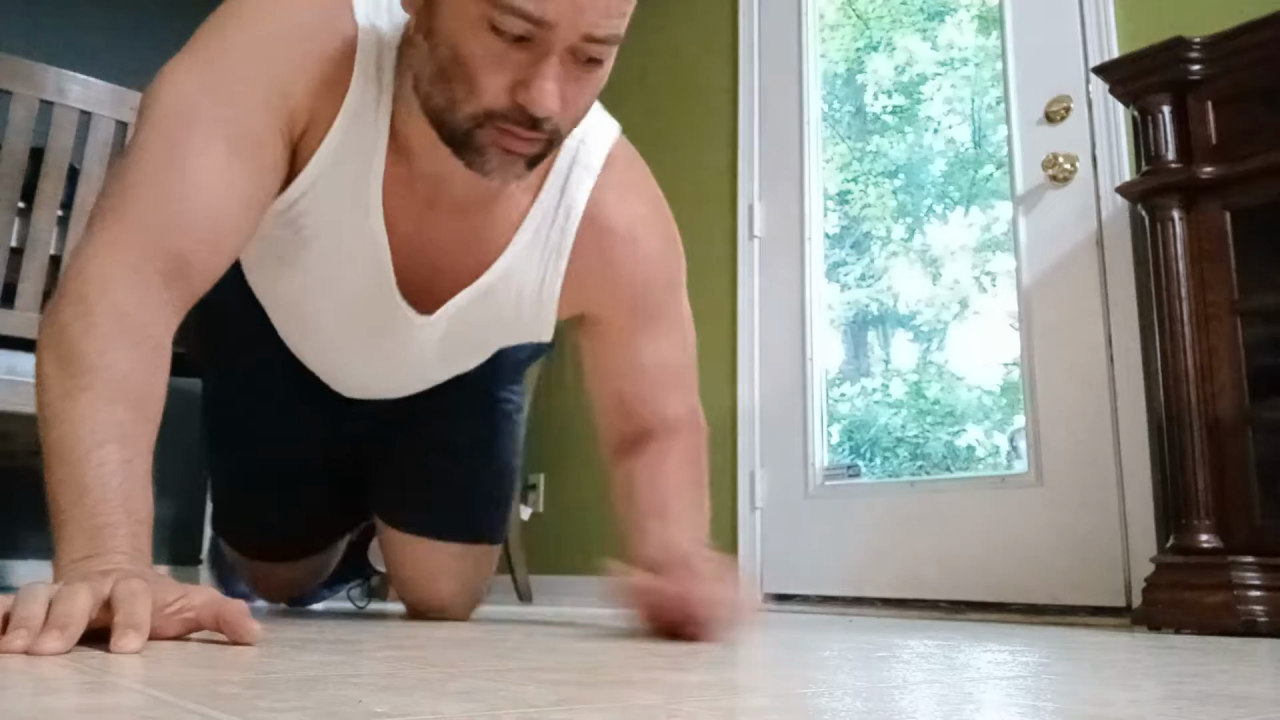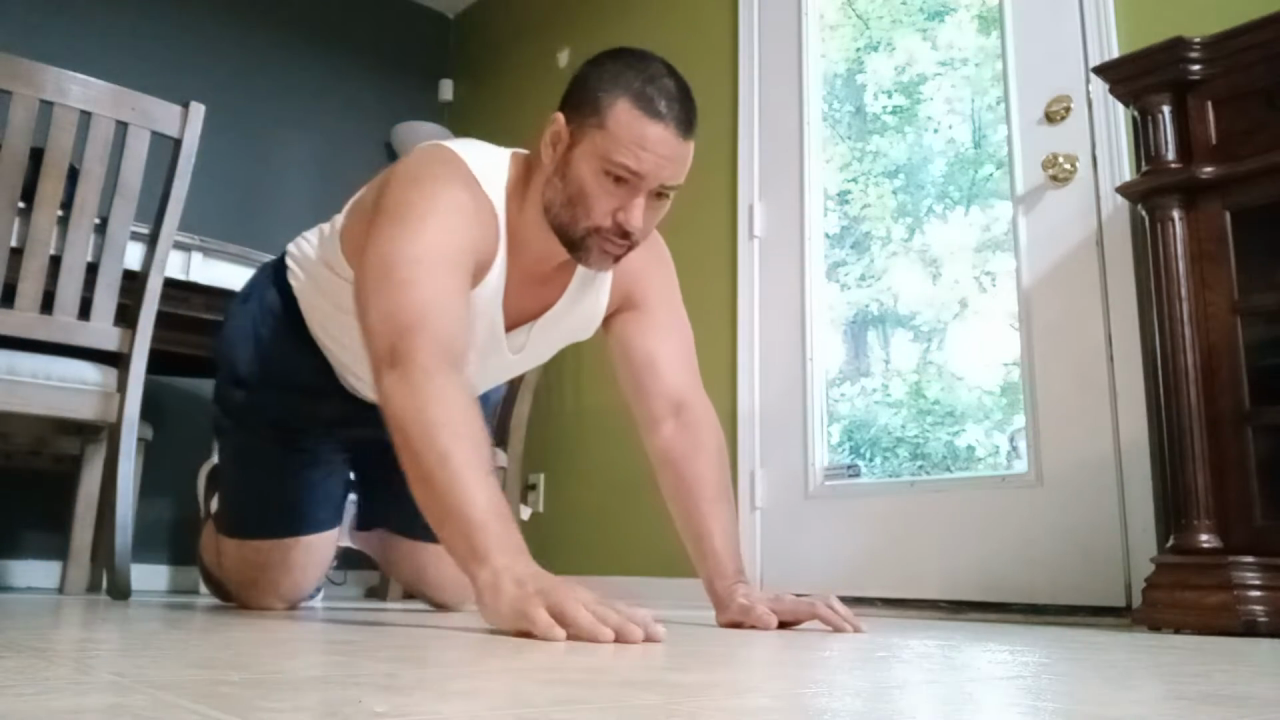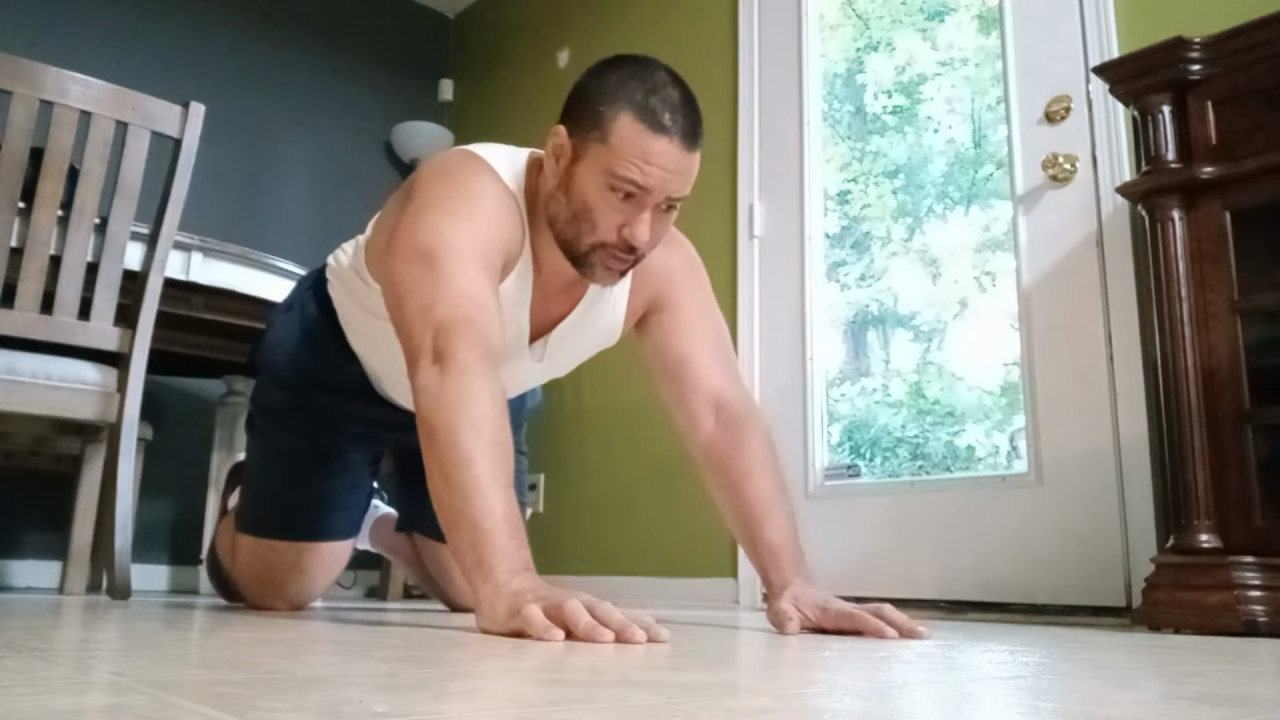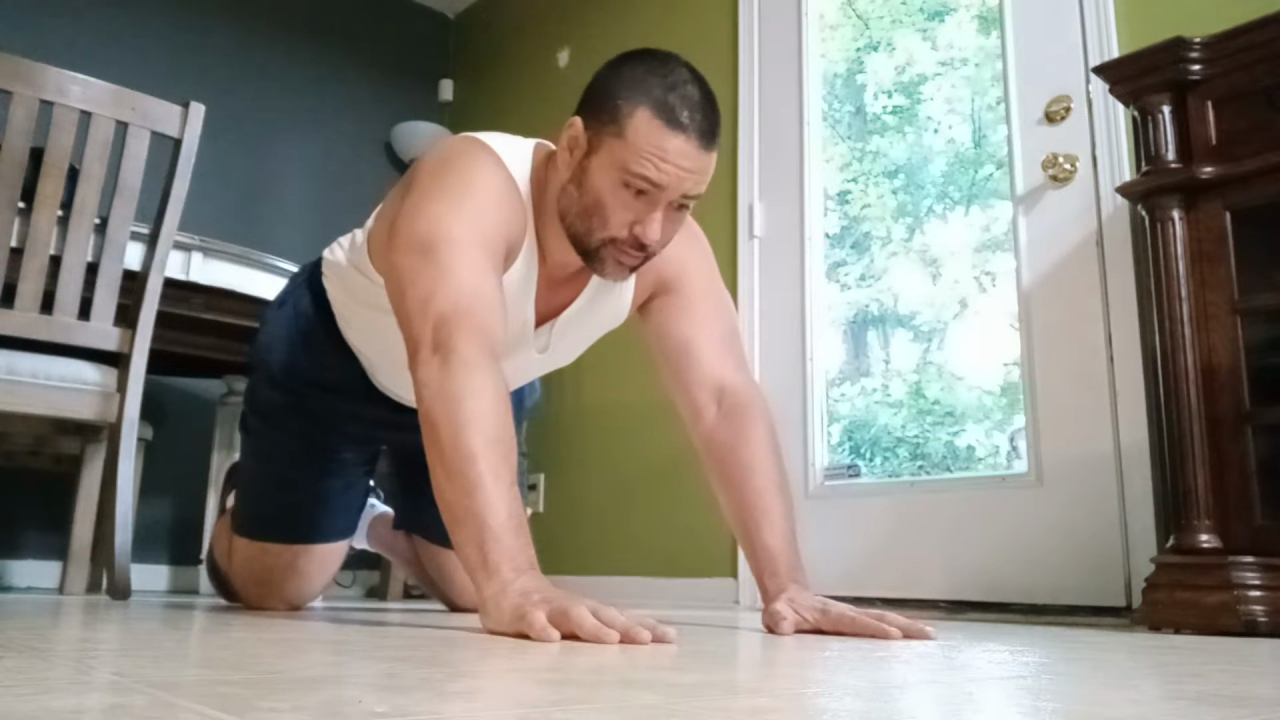
dt=1s
person 1, frame 1
left shoulder: (617, 220)
left elbow: (657, 429)
right elbow: (127, 283)
left wrist: (673, 563)
right wrist: (107, 563)
left hip: (462, 376)
right hip: (276, 338)
left knee: (443, 599)
right knee: (275, 580)
left ankle: (387, 526)
right ankle: (341, 536)
person 1, frame 2
left shoulder: (637, 264)
right shoulder: (445, 198)
left elbow: (678, 416)
right elbow: (415, 375)
left wrist: (731, 590)
right wrist: (509, 577)
left hip: (448, 393)
right hip: (298, 347)
left knee: (454, 592)
right knee: (272, 590)
left ankle: (371, 524)
right ankle: (230, 499)
person 1, frame 3
left shoulder: (665, 268)
right shoulder: (465, 201)
left elbow: (721, 415)
right elbow: (451, 370)
left wrist: (790, 583)
right wrist: (511, 585)
left hip: (482, 395)
right hip: (337, 359)
left knee: (471, 588)
right knee: (283, 587)
left ankle: (399, 528)
right ankle: (249, 498)
person 1, frame 4
left shoulder: (673, 253)
right shoulder: (470, 186)
left elbow: (726, 402)
right elbow: (453, 364)
left wrist: (786, 587)
right wrist: (515, 586)
left hip: (470, 390)
right hip: (330, 354)
left knee: (470, 589)
right knee: (278, 590)
left ankle: (381, 528)
right ankle: (243, 502)
